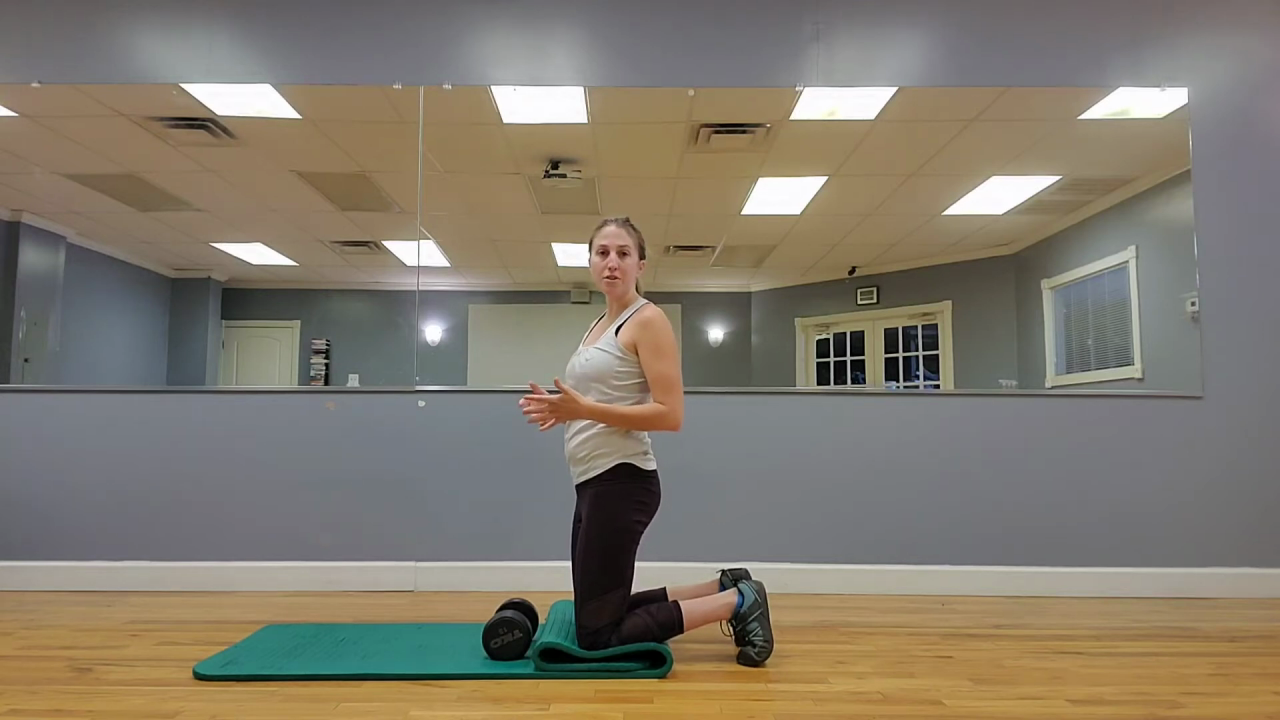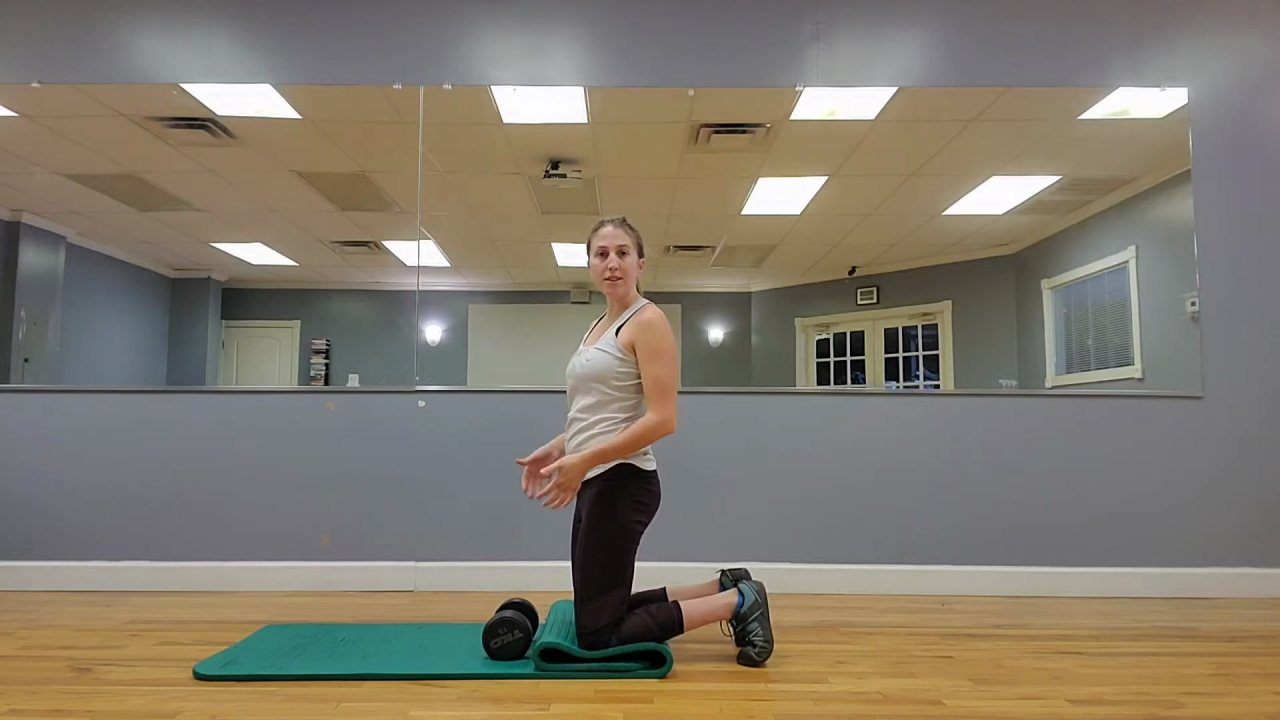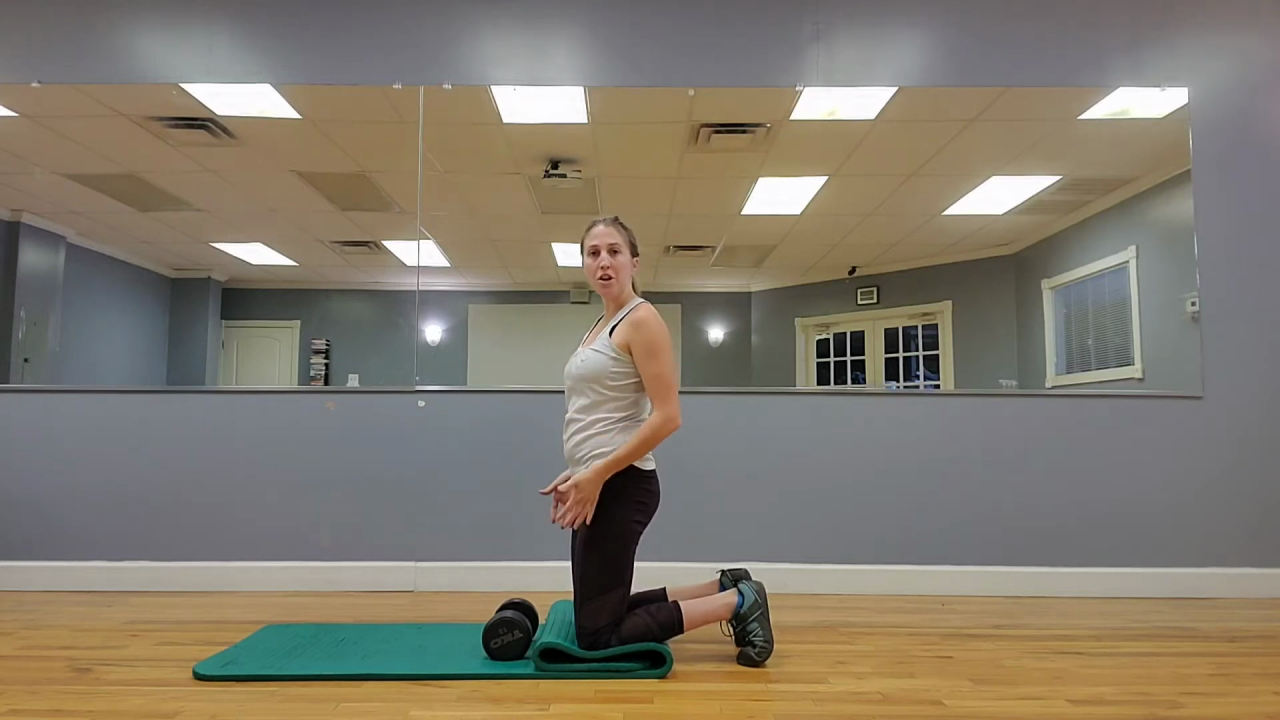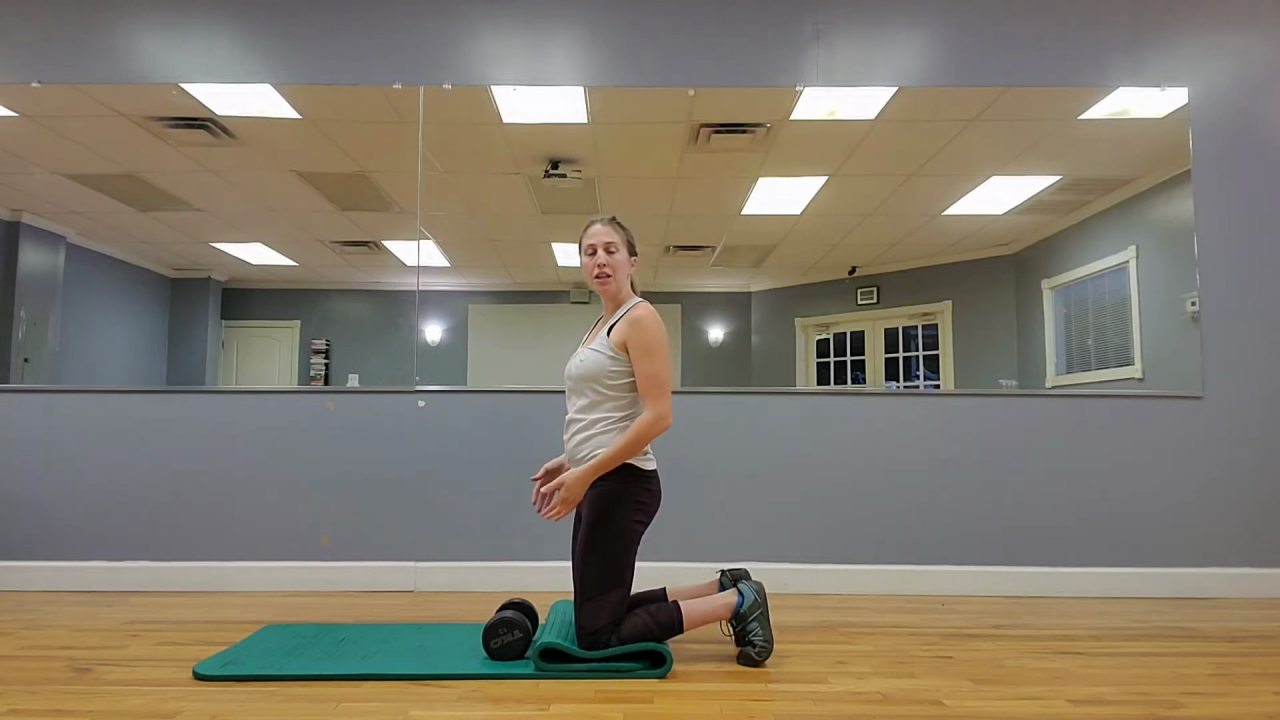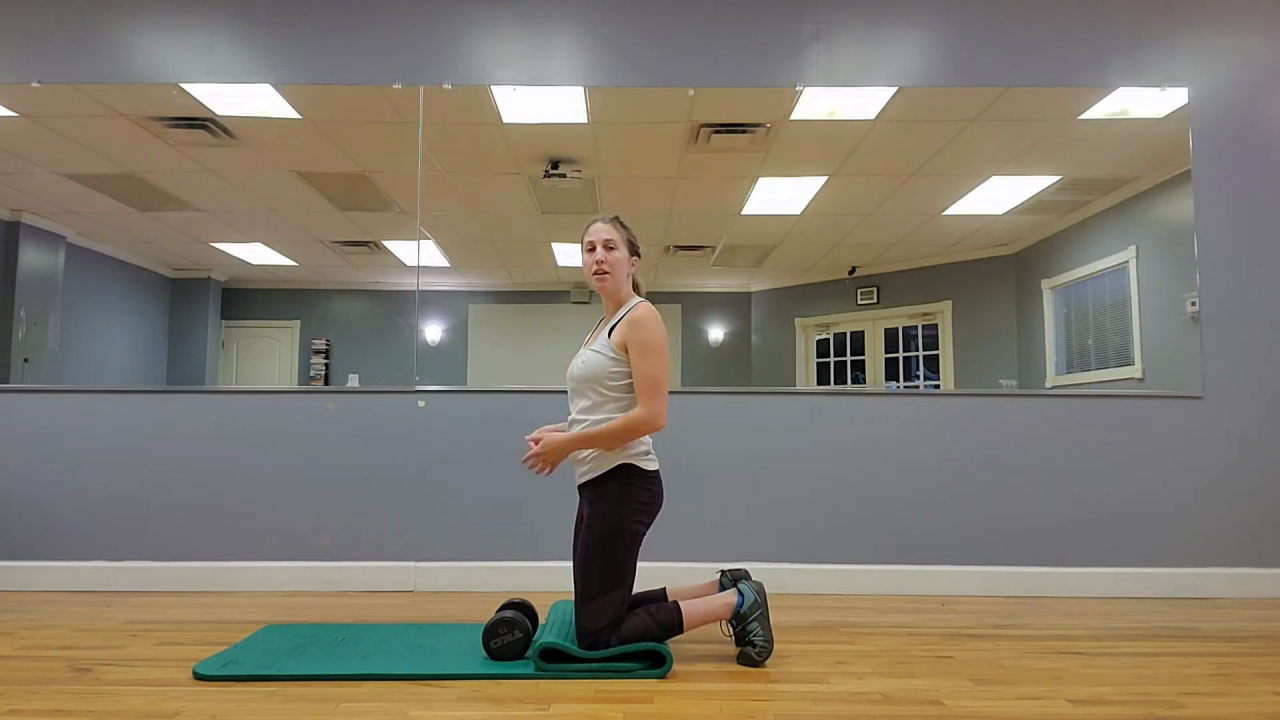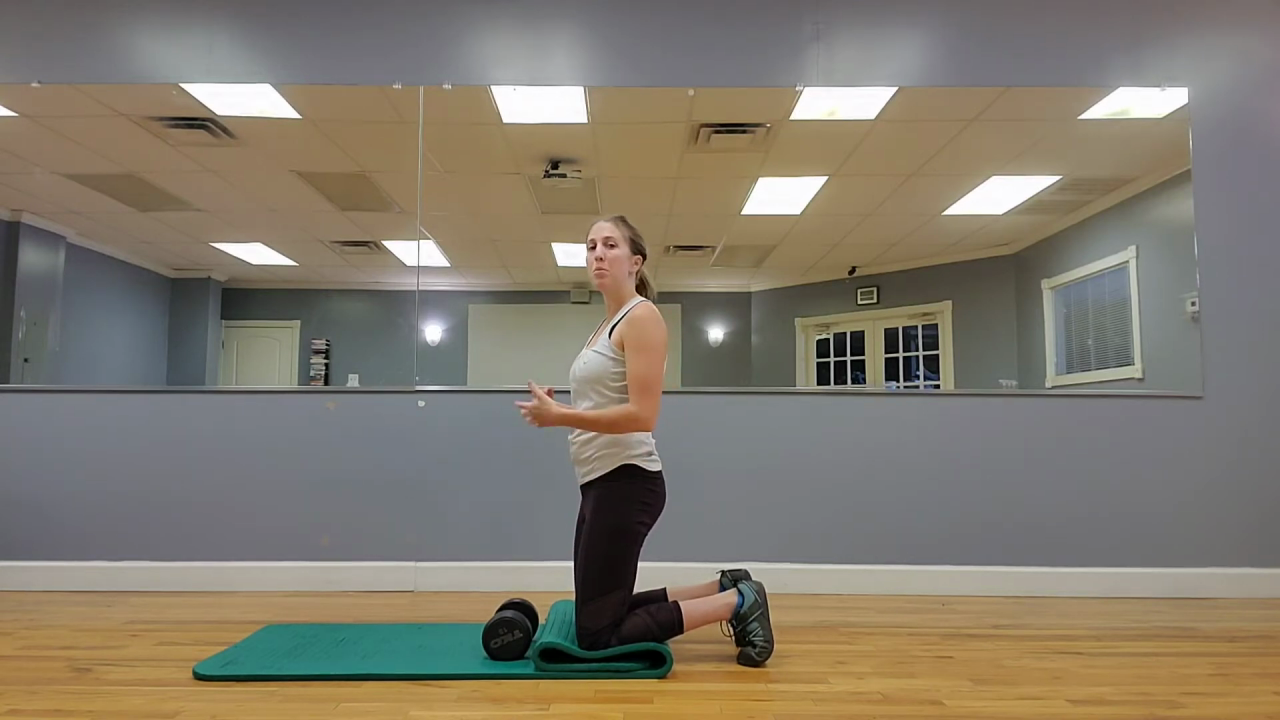
dt=0.3s
person 1, frame 1
left shoulder: (648, 321)
right shoulder: (598, 326)
left elbow: (669, 414)
left wrist: (584, 409)
right wrist: (560, 411)
left hip: (620, 483)
right hip: (594, 484)
left knee: (597, 634)
right knee: (601, 615)
left ankle: (737, 602)
right ankle: (723, 589)
person 1, frame 2
left shoulder: (647, 321)
right shoulder: (598, 327)
left elbow: (662, 420)
left wrist: (581, 462)
right wrist: (558, 448)
left hip: (620, 485)
right hip: (598, 486)
left knee: (597, 634)
right knee: (602, 615)
left ankle: (737, 602)
right ankle: (723, 588)
person 1, frame 3
left shoulder: (642, 320)
right shoulder: (599, 326)
left elbow: (667, 417)
left wrist: (597, 475)
right wrist: (578, 474)
left hip: (620, 486)
right hip: (599, 484)
left knee: (598, 634)
right knee: (602, 615)
left ankle: (737, 602)
right ankle: (724, 589)
person 1, frame 4
left shoulder: (640, 318)
right shoulder: (601, 325)
left elbow: (657, 416)
left wrist: (584, 474)
right wrist: (567, 462)
left hip: (620, 485)
right hip: (601, 484)
left knee: (598, 634)
right knee: (603, 615)
left ankle: (736, 601)
right ankle: (724, 588)
person 1, frame 5
left shoulder: (640, 318)
right shoulder: (603, 325)
left elbow: (650, 417)
left wrist: (568, 443)
right wrist: (560, 435)
left hip: (623, 484)
right hip: (600, 485)
left knee: (597, 634)
right knee: (602, 616)
left ankle: (736, 602)
right ankle: (724, 589)
person 1, frame 6
left shoulder: (642, 317)
right shoulder: (607, 325)
left elbow: (641, 415)
left wrist: (560, 416)
right wrist: (555, 411)
left hip: (625, 484)
right hip: (603, 485)
left knee: (598, 634)
right knee: (604, 614)
left ankle: (737, 602)
right ankle: (725, 589)
